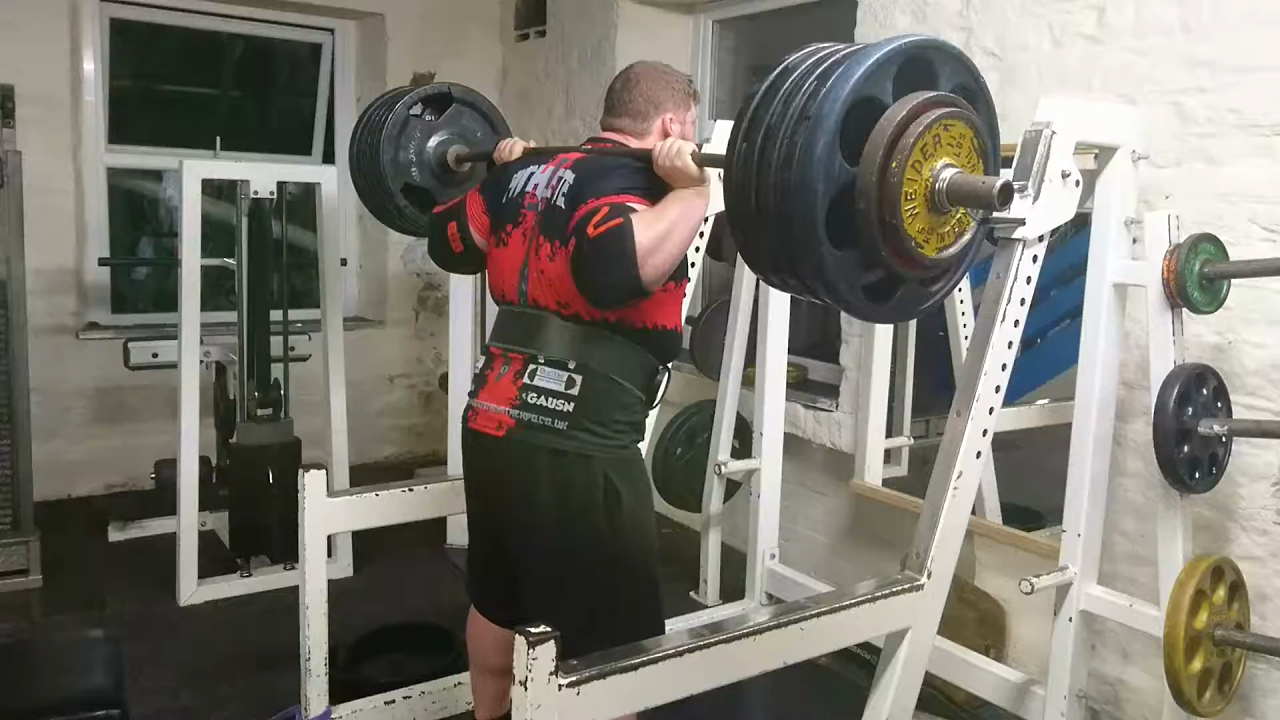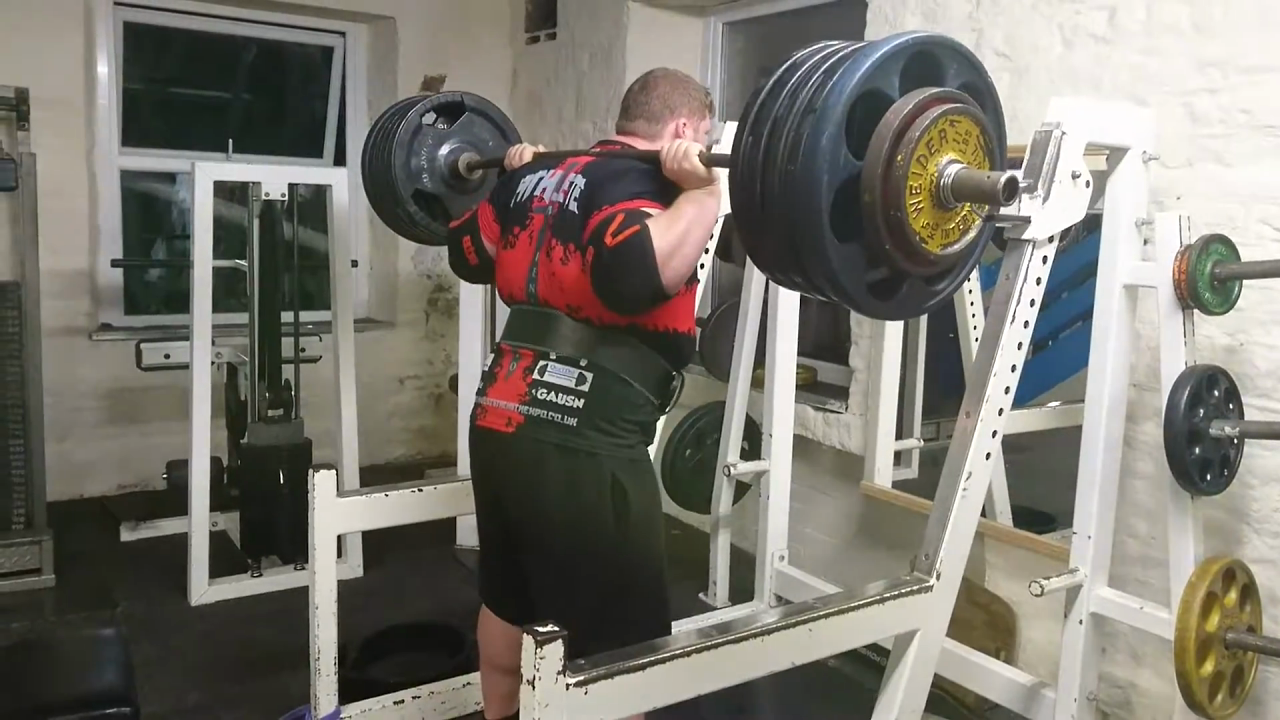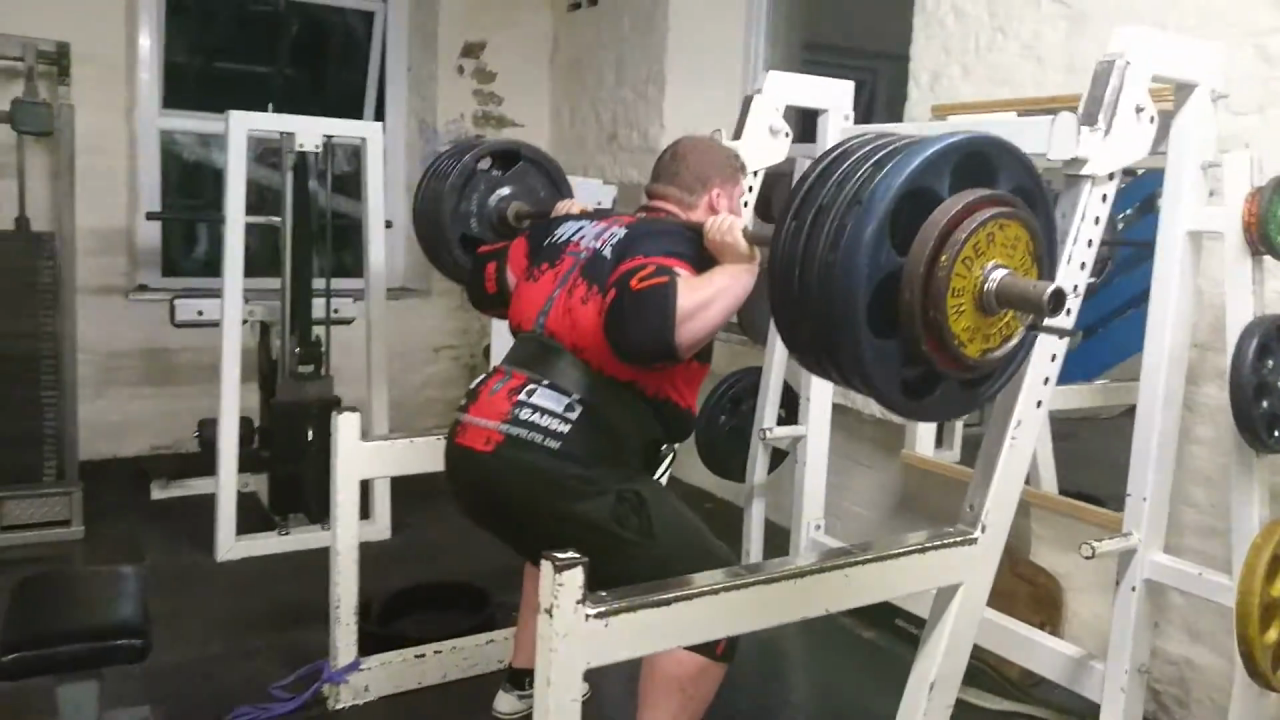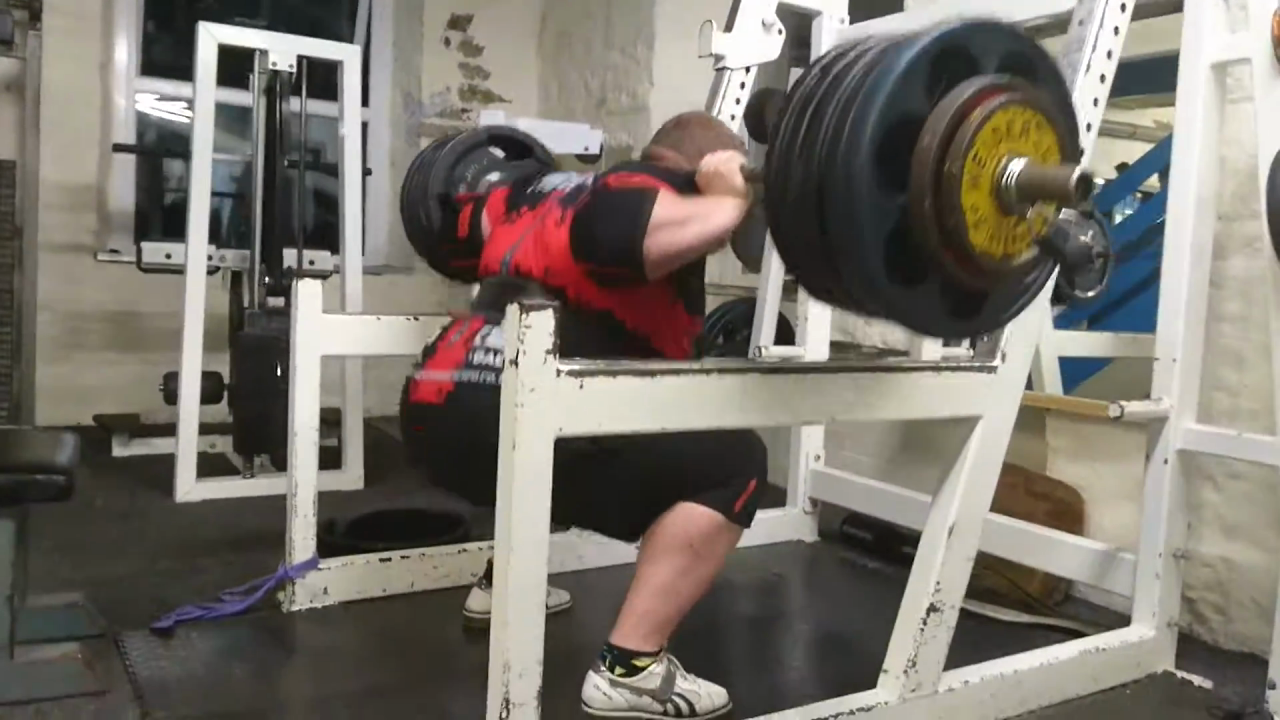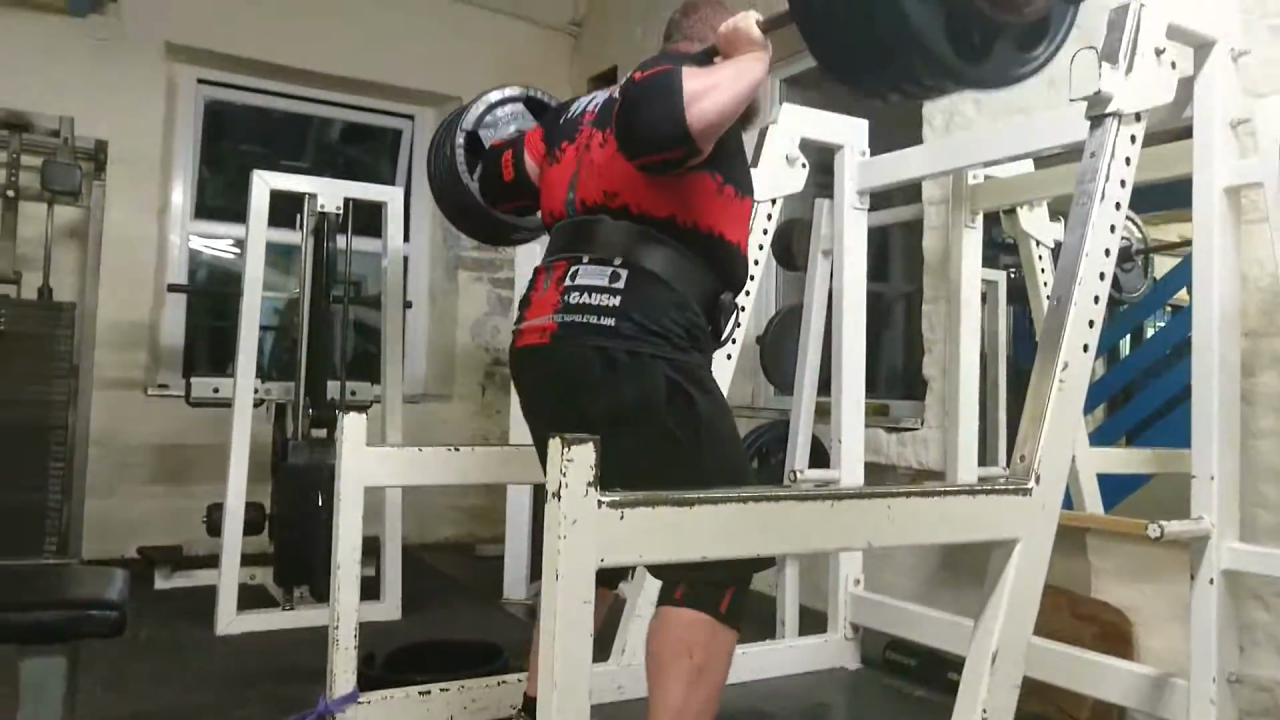
dt=1s
person 1, frame 1
left shoulder: (528, 173)
right shoulder: (626, 182)
left elbow: (449, 240)
right elbow: (617, 270)
right wrist: (692, 189)
left hip: (494, 424)
right hip: (573, 449)
left knee: (499, 600)
right knee: (608, 646)
person 1, frame 2
left shoulder: (536, 177)
right shoulder: (638, 184)
left elbow: (467, 253)
right elbow: (636, 276)
right wrist: (701, 191)
left hip: (499, 424)
right hip: (580, 448)
left knee: (509, 600)
right knee: (617, 647)
person 1, frame 3
left shoulder: (574, 229)
right shoulder: (678, 249)
left elbow: (485, 283)
right elbow: (649, 330)
right wrist: (738, 267)
left hip: (477, 449)
right hip: (551, 468)
left knee: (568, 539)
person 1, frame 4
left shoulder: (561, 184)
right shoulder: (659, 193)
left elbow: (461, 226)
right elbow: (613, 232)
right wrist: (727, 203)
left hip: (438, 410)
right hip: (503, 411)
left knee: (584, 434)
right knee: (729, 461)
right ankle: (629, 669)
person 1, frame 5
left shoulder: (590, 107)
right shoulder: (684, 81)
left elbow: (497, 178)
right elbow: (665, 122)
right wrist: (753, 59)
left hip: (551, 340)
right hip: (630, 347)
right knee: (713, 554)
